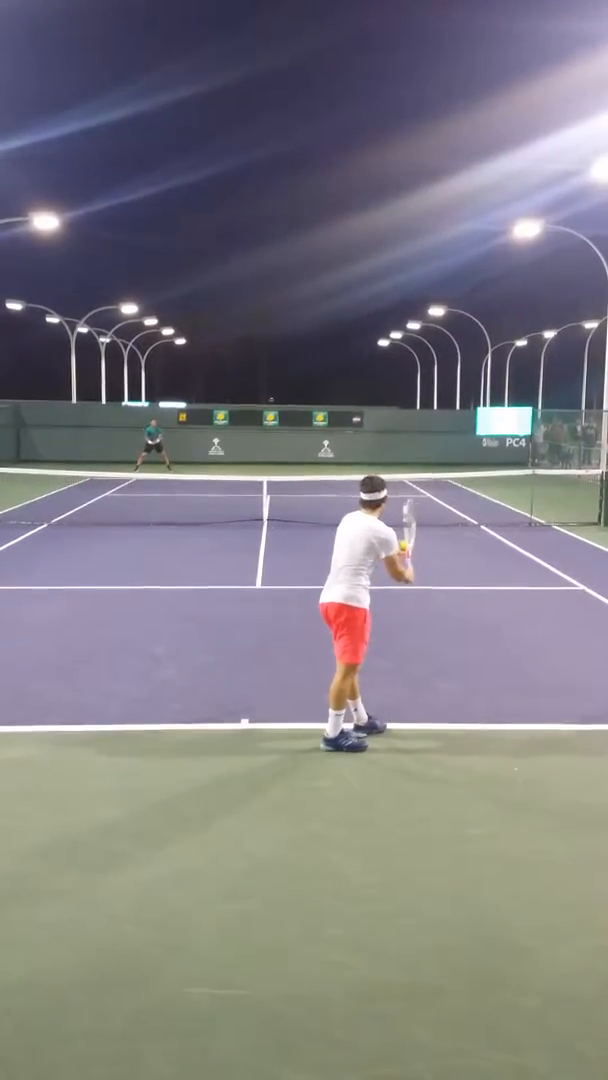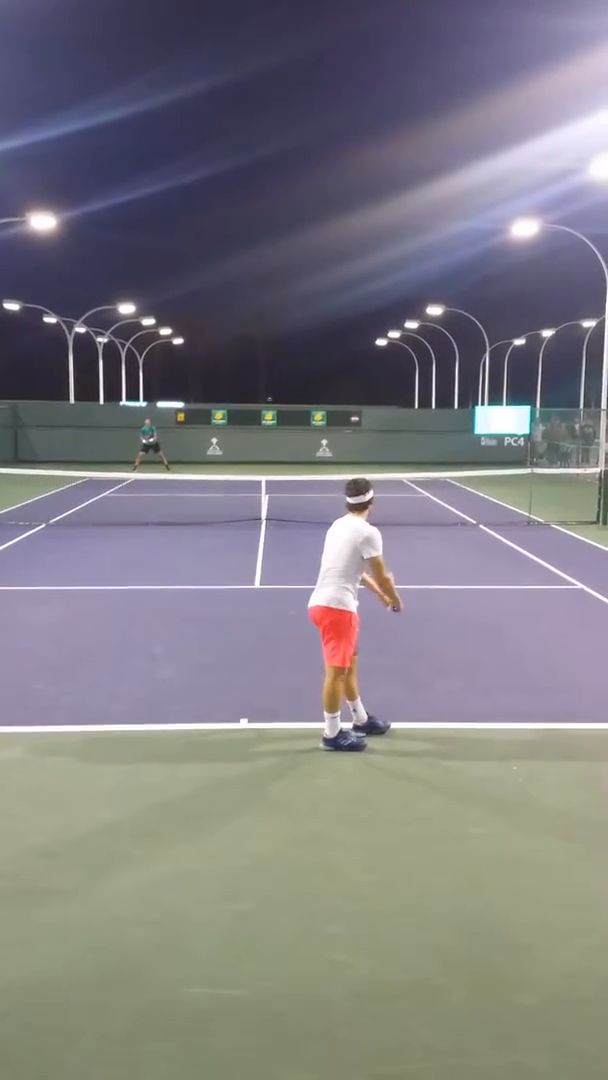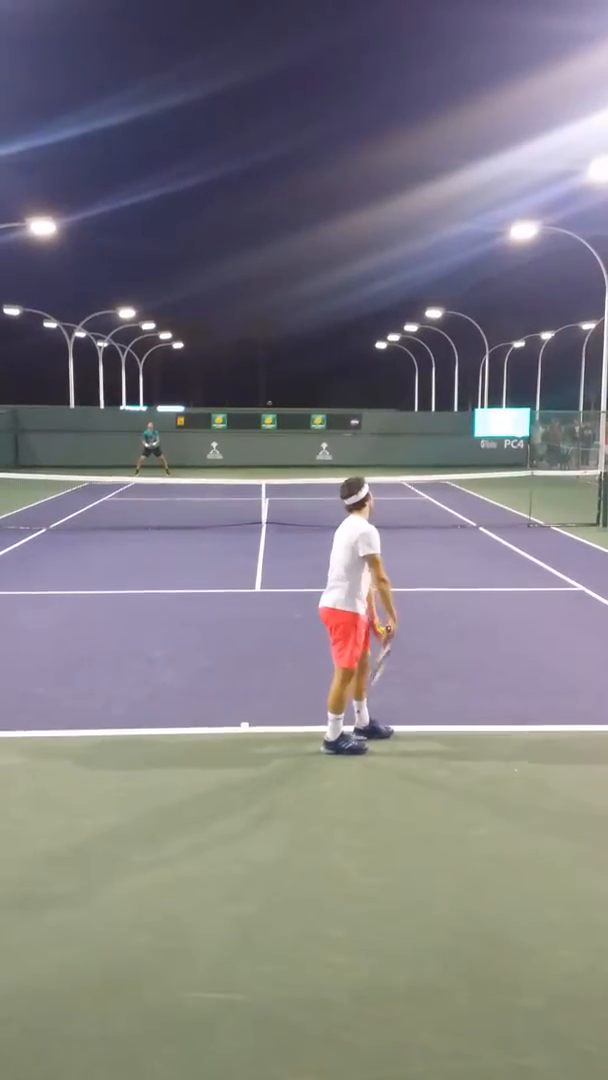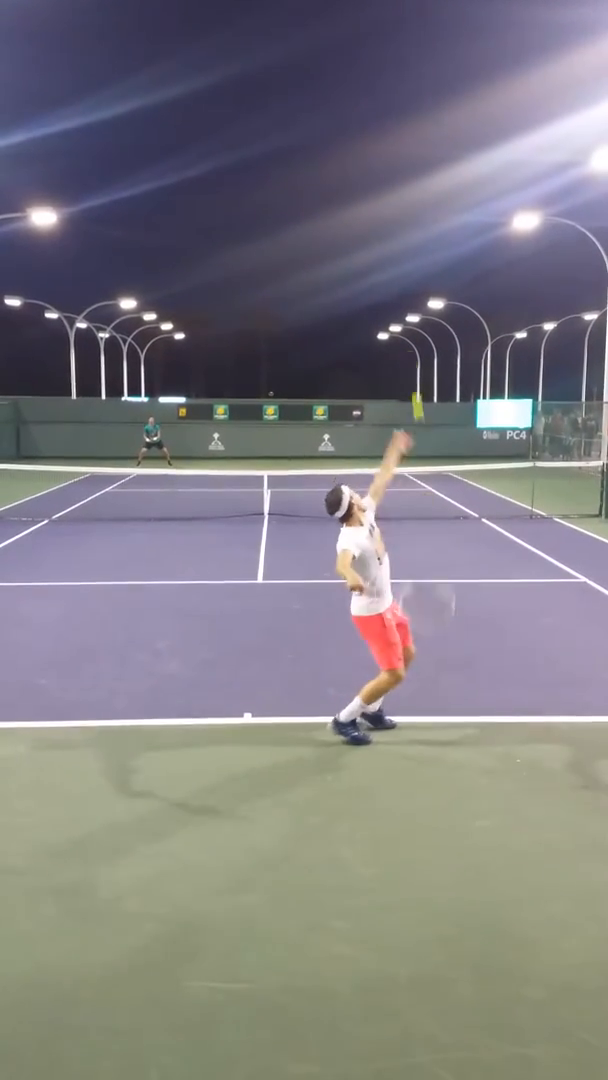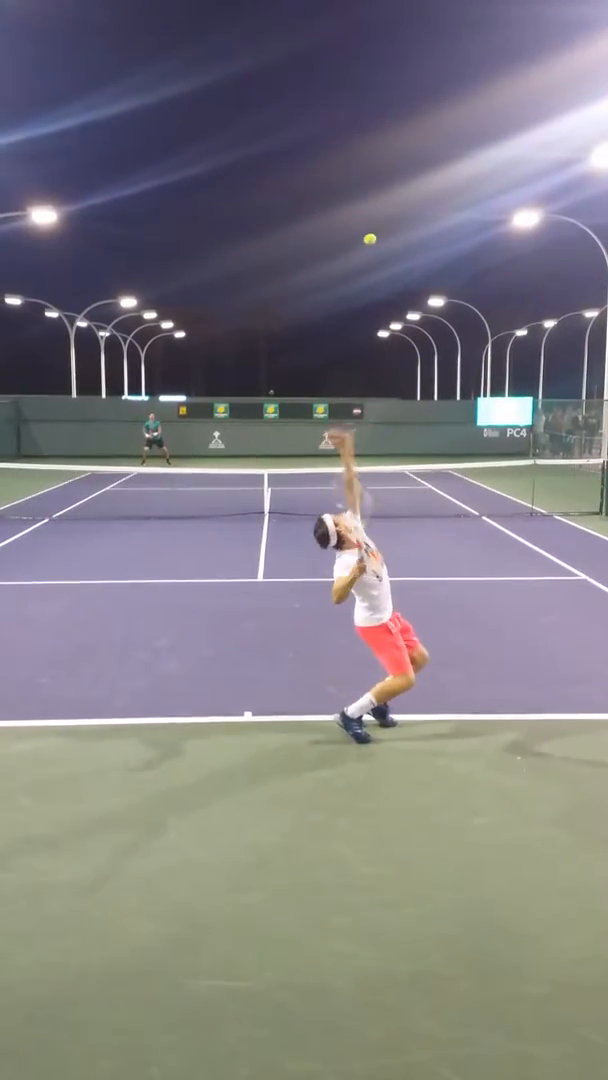
dt=0.5s
person 1, frame 1
left shoulder: (348, 520)
right shoulder: (383, 532)
right elbow: (396, 573)
left wrist: (394, 554)
right wrist: (408, 572)
left hip: (331, 598)
right hip: (350, 603)
left knee: (351, 665)
right knee: (346, 668)
left ankle: (362, 720)
right ankle: (333, 734)
person 1, frame 2
left shoulder: (339, 525)
right shoulder: (368, 532)
right elbow: (382, 578)
left wrist: (378, 591)
right wrist: (396, 600)
left hip: (324, 602)
right hip: (336, 606)
left knee: (349, 664)
right knee: (337, 671)
left ankle: (362, 720)
right ankle: (332, 734)
person 1, frame 3
left shoulder: (351, 527)
right shoulder: (366, 531)
right elbow: (380, 579)
left wrist: (372, 617)
right wrist: (392, 618)
left hip: (350, 607)
right hip: (343, 609)
left knee: (362, 665)
right knee: (345, 673)
left ankle: (363, 724)
right ankle: (333, 737)
person 1, frame 4
left shoulder: (365, 515)
right shoulder: (350, 539)
left elbow: (381, 478)
right elbow: (342, 565)
left wrist: (396, 450)
right wrist: (352, 579)
left hip: (386, 606)
right hip: (371, 613)
left knee: (407, 655)
right knee: (394, 673)
left ankle: (371, 709)
right ankle: (345, 719)
person 1, frame 5
left shoulder: (357, 531)
right shoulder: (350, 561)
left elbow: (352, 491)
right elbow: (338, 598)
left wrist: (346, 454)
right wrist: (352, 576)
left hip: (388, 616)
right hip: (376, 624)
left knee: (420, 660)
right knee: (403, 680)
left ankle: (376, 704)
right ankle: (351, 715)
